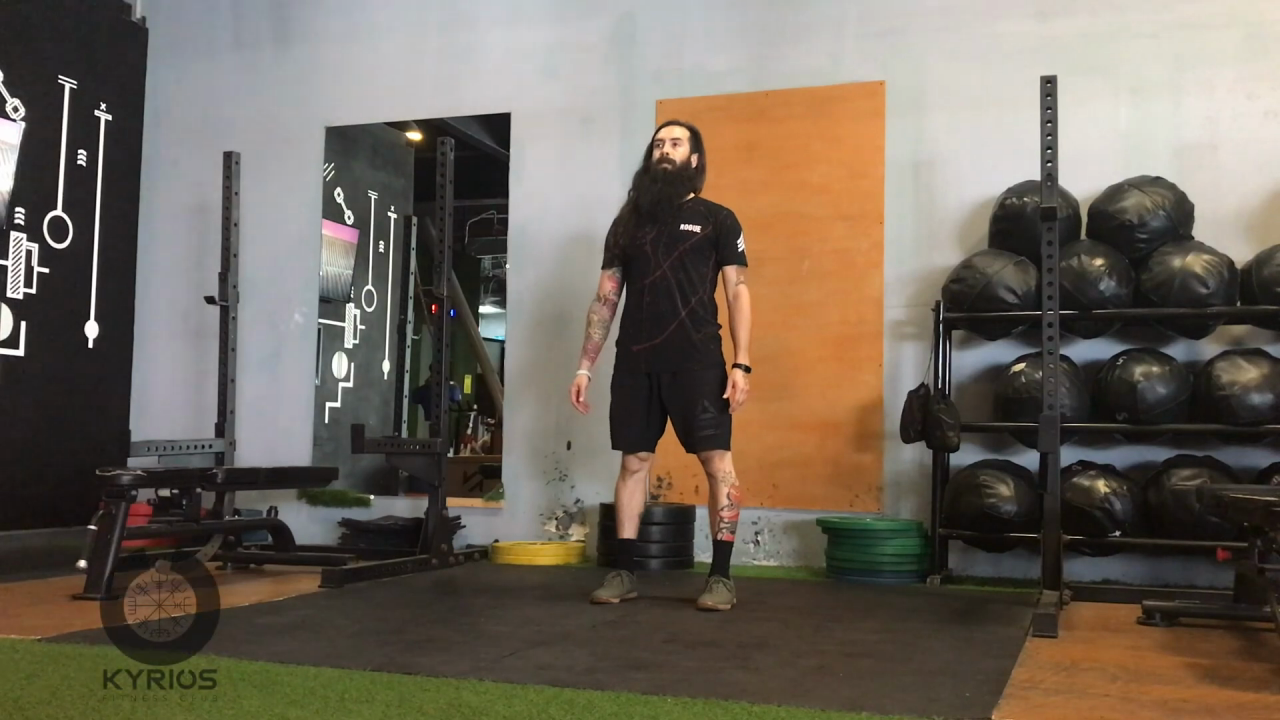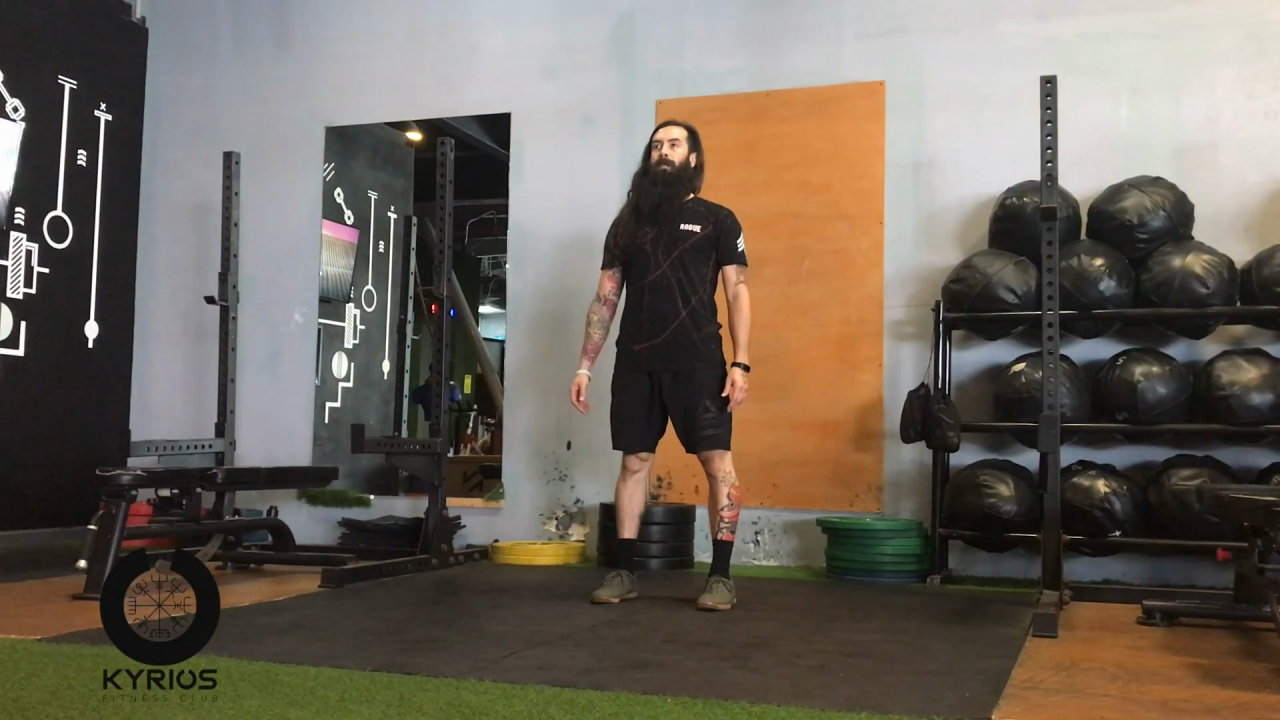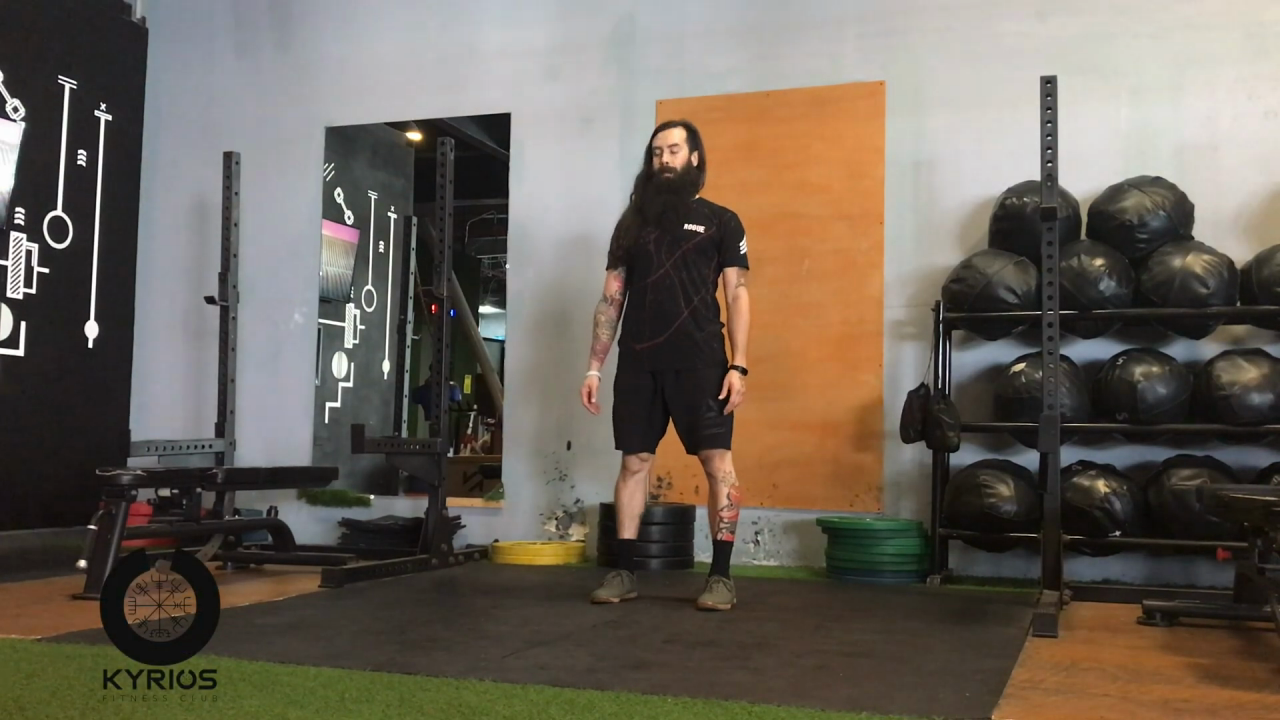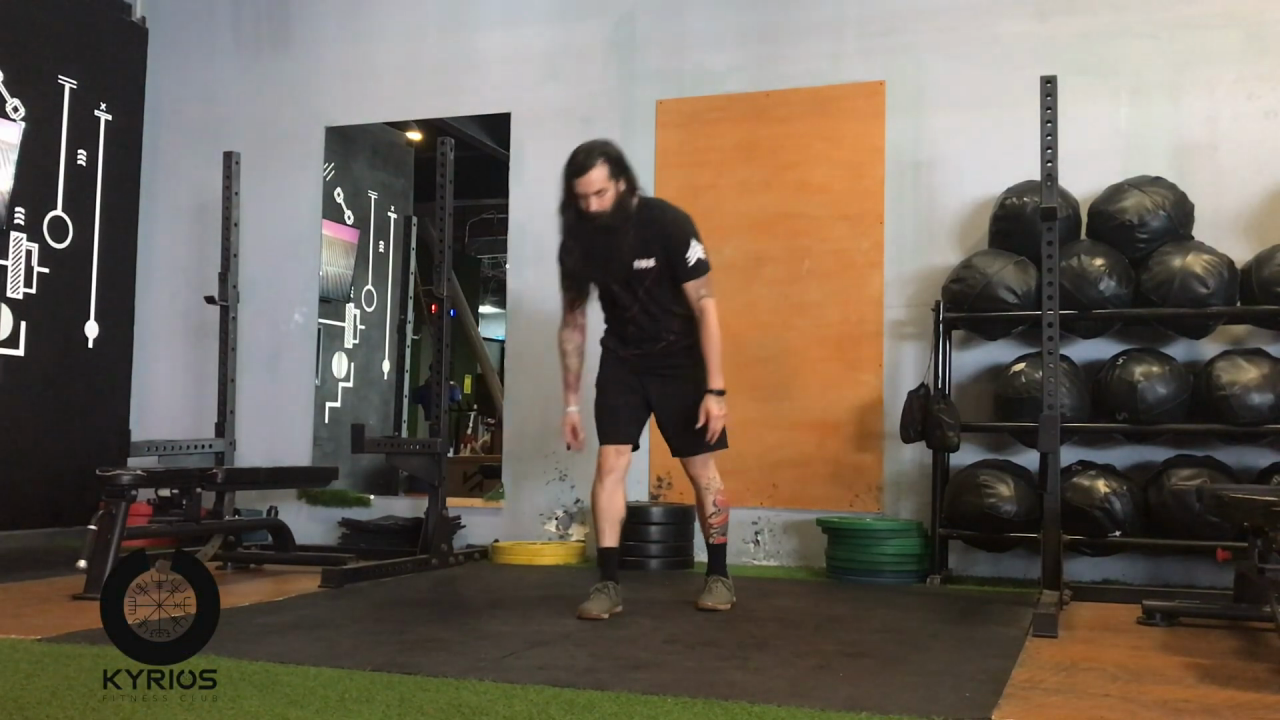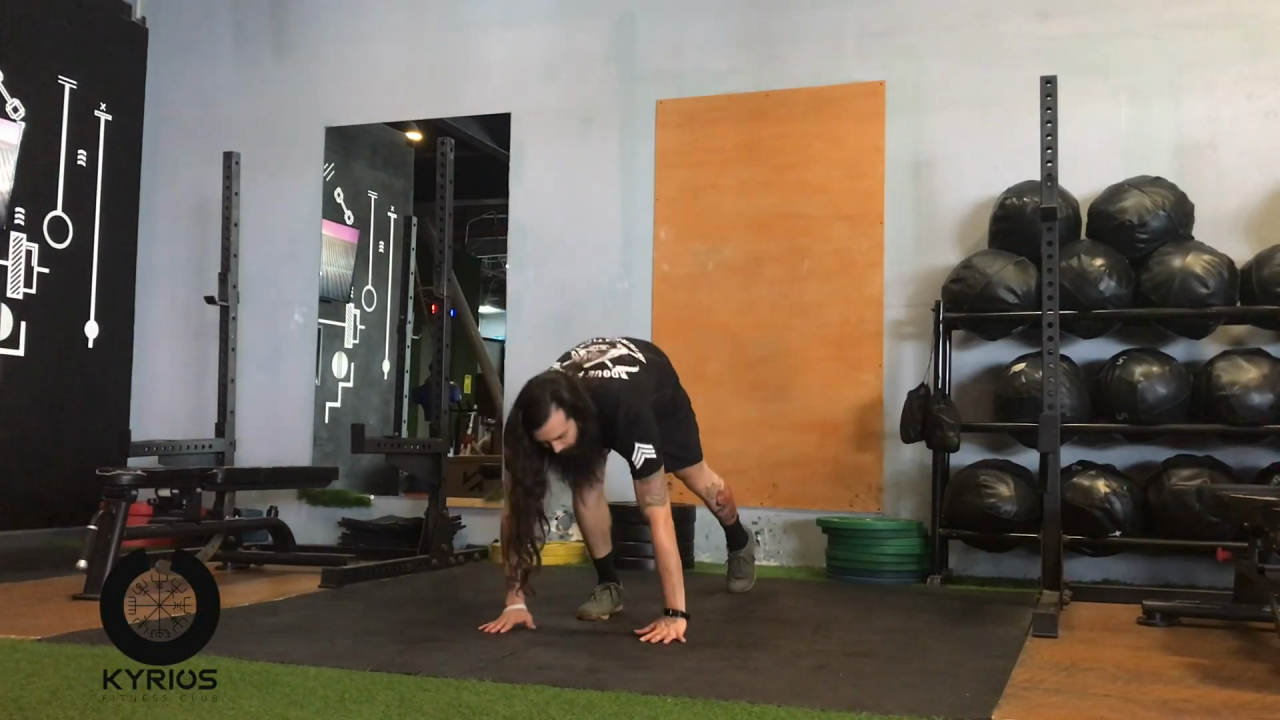
dt=1s
person 1, frame 1
left shoulder: (717, 220)
right shoulder: (628, 221)
left elbow: (738, 293)
right elbow: (605, 298)
left wrist: (741, 364)
right wrist: (585, 366)
left hip: (697, 362)
right hip: (635, 363)
left knee: (718, 462)
right knee: (633, 462)
left ankle: (721, 576)
right ankle: (623, 572)
person 1, frame 2
left shoulder: (717, 220)
right shoulder: (627, 222)
left elbow: (737, 293)
right elbow: (605, 298)
left wrist: (740, 363)
right wrist: (584, 367)
left hip: (698, 362)
right hip: (635, 363)
left knee: (717, 461)
right knee: (634, 462)
left ankle: (721, 575)
right ankle: (623, 571)
person 1, frame 3
left shoulder: (720, 221)
right shoulder: (633, 221)
left elbow: (737, 296)
right elbow: (611, 299)
left wrist: (738, 365)
right wrist: (594, 368)
left hip: (699, 362)
right hip: (638, 362)
left knee: (717, 461)
right knee: (633, 462)
left ankle: (721, 576)
right ankle: (624, 571)
person 1, frame 4
left shoulder: (668, 223)
right shoulder: (580, 238)
left elbow: (705, 308)
right elbow: (572, 322)
left wrist: (716, 389)
right wrist: (571, 401)
left hip: (681, 359)
right hip: (622, 362)
left knee: (701, 465)
right knee: (610, 464)
left ankle: (717, 575)
right ankle: (608, 582)
person 1, frame 5
left shoulder: (627, 414)
right shoulder: (527, 425)
left elbow: (658, 515)
right elbow: (516, 511)
left wrist: (675, 613)
right wrist: (515, 601)
left hip: (657, 387)
right hip: (589, 386)
left knee: (696, 476)
right knee: (585, 487)
left ankle: (740, 544)
right ankle: (609, 584)
